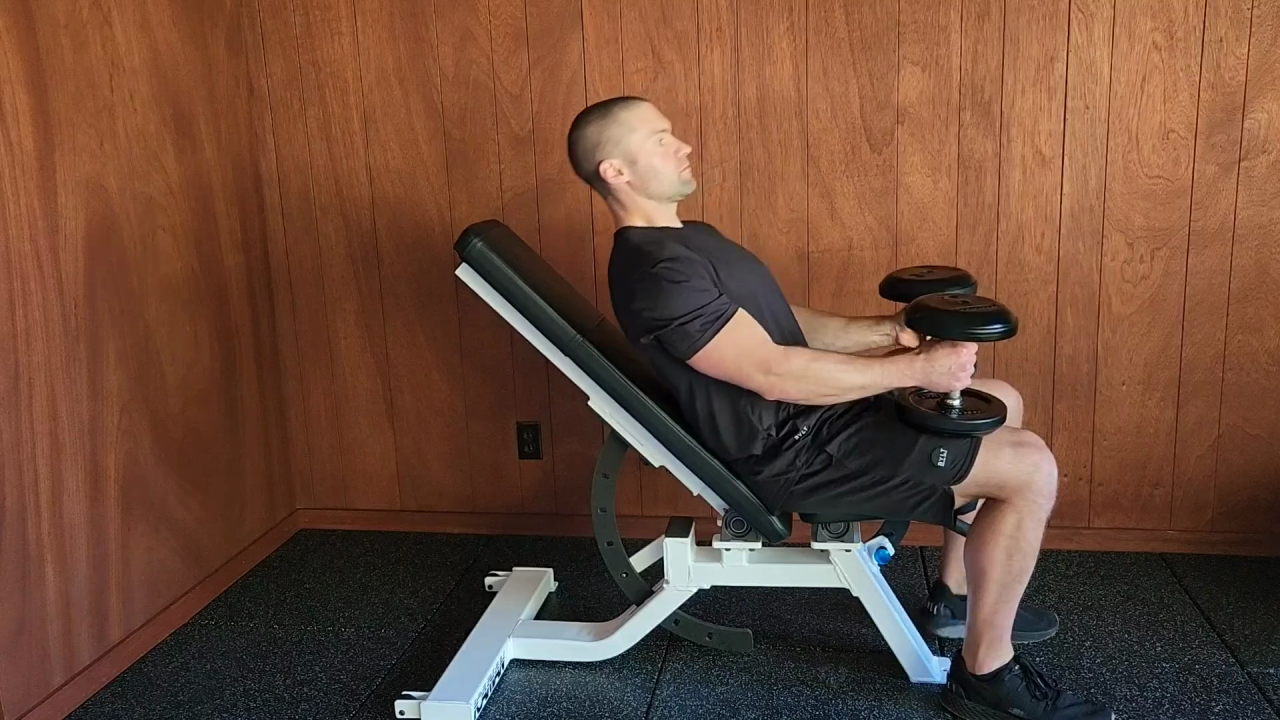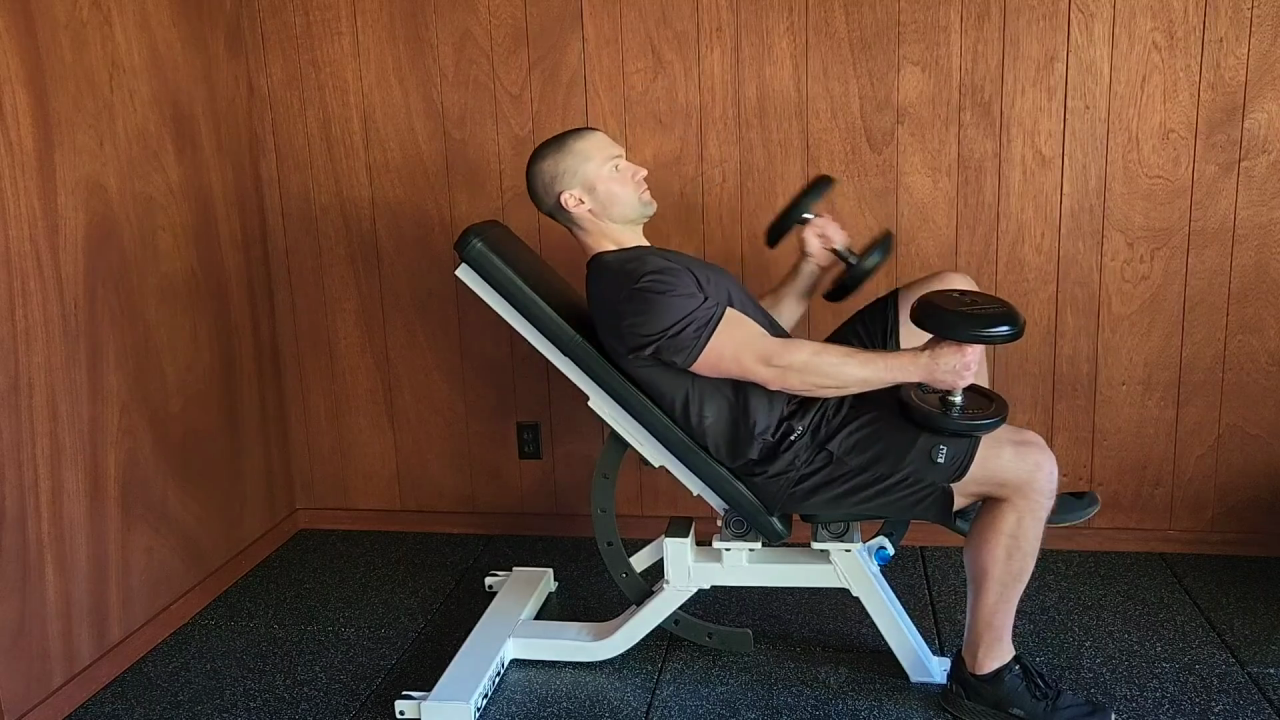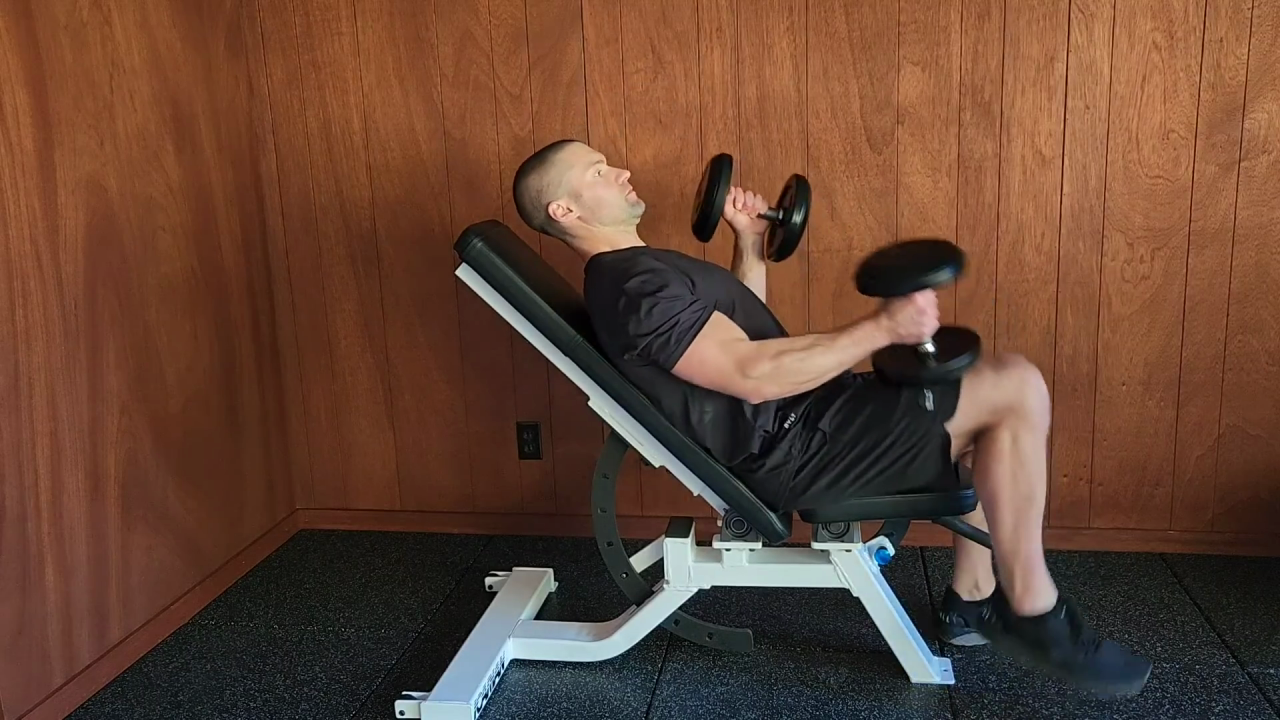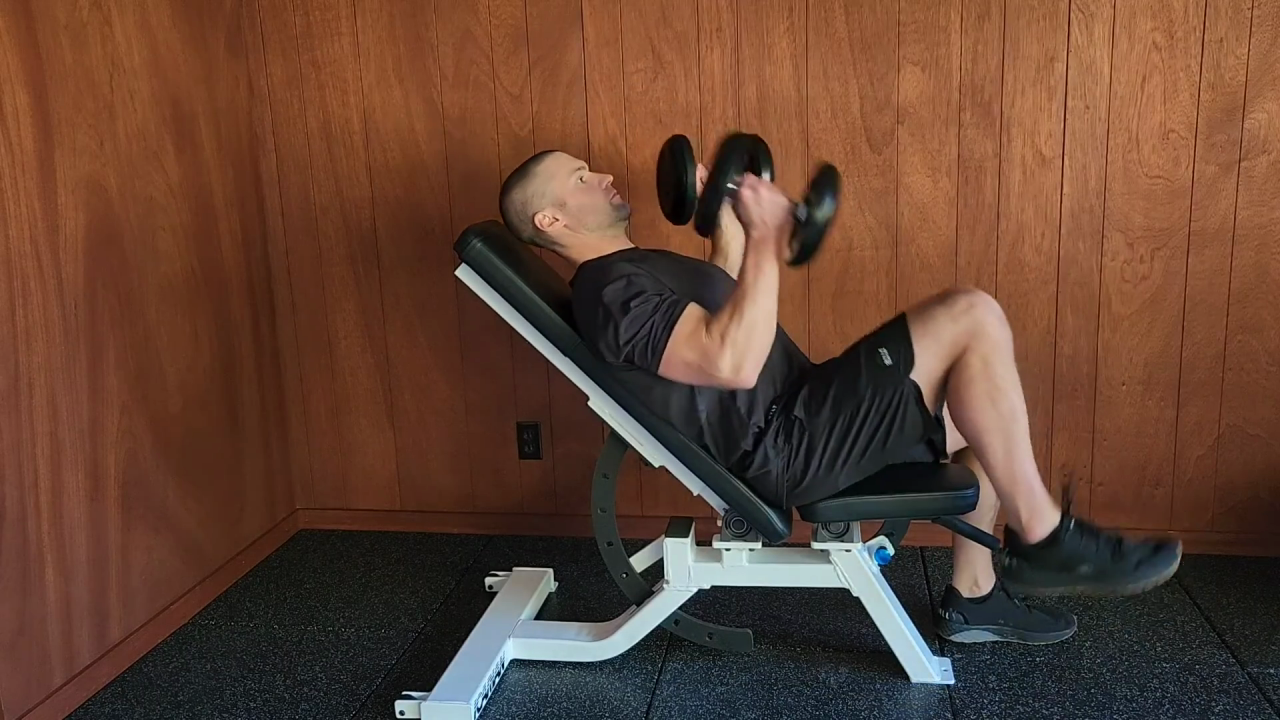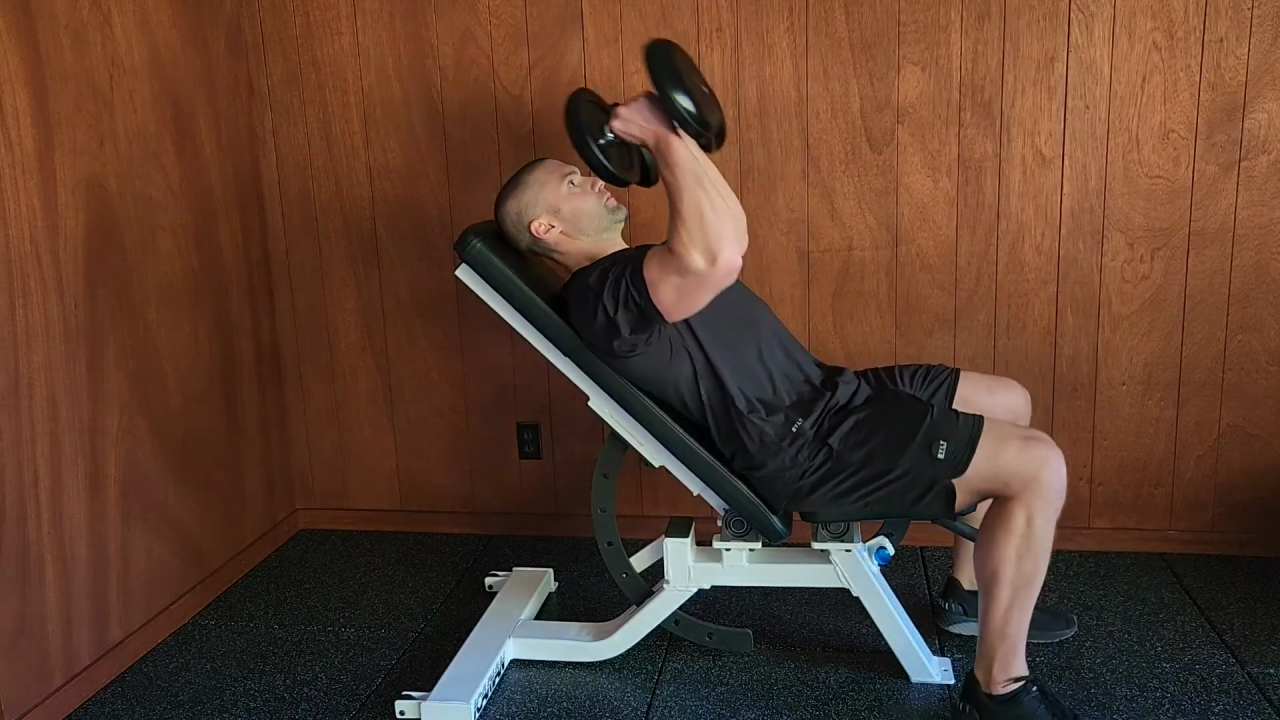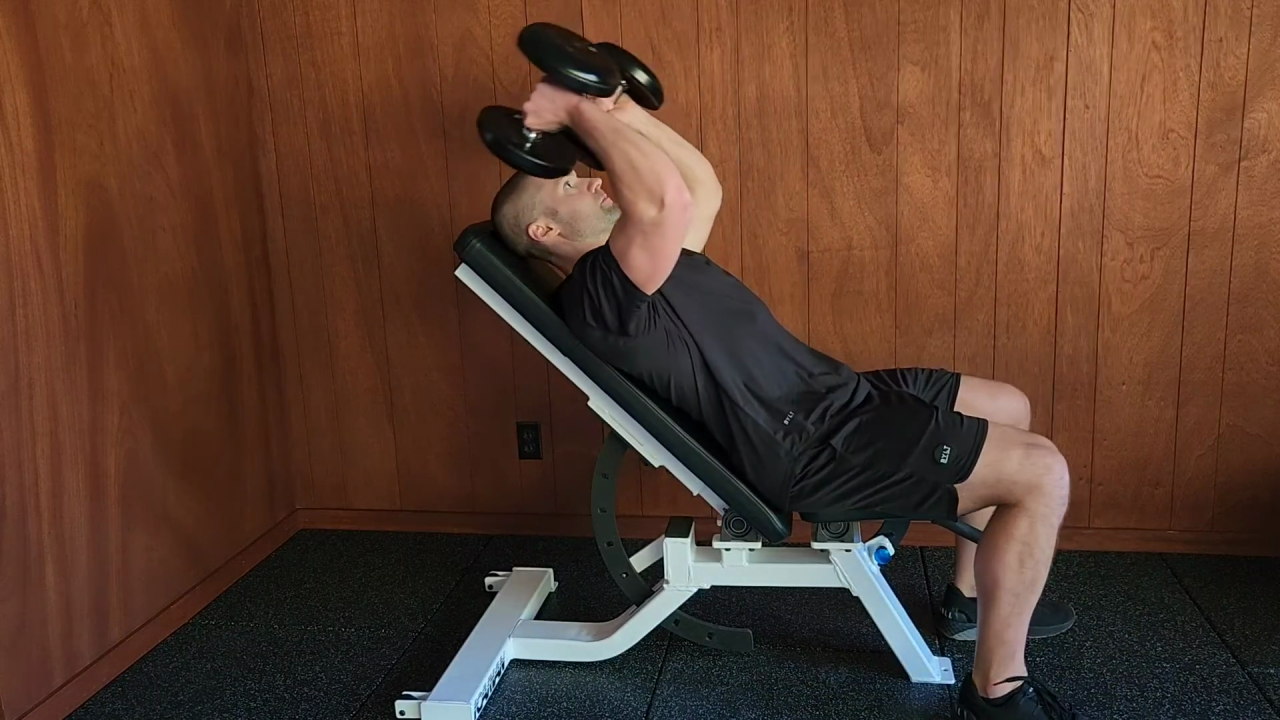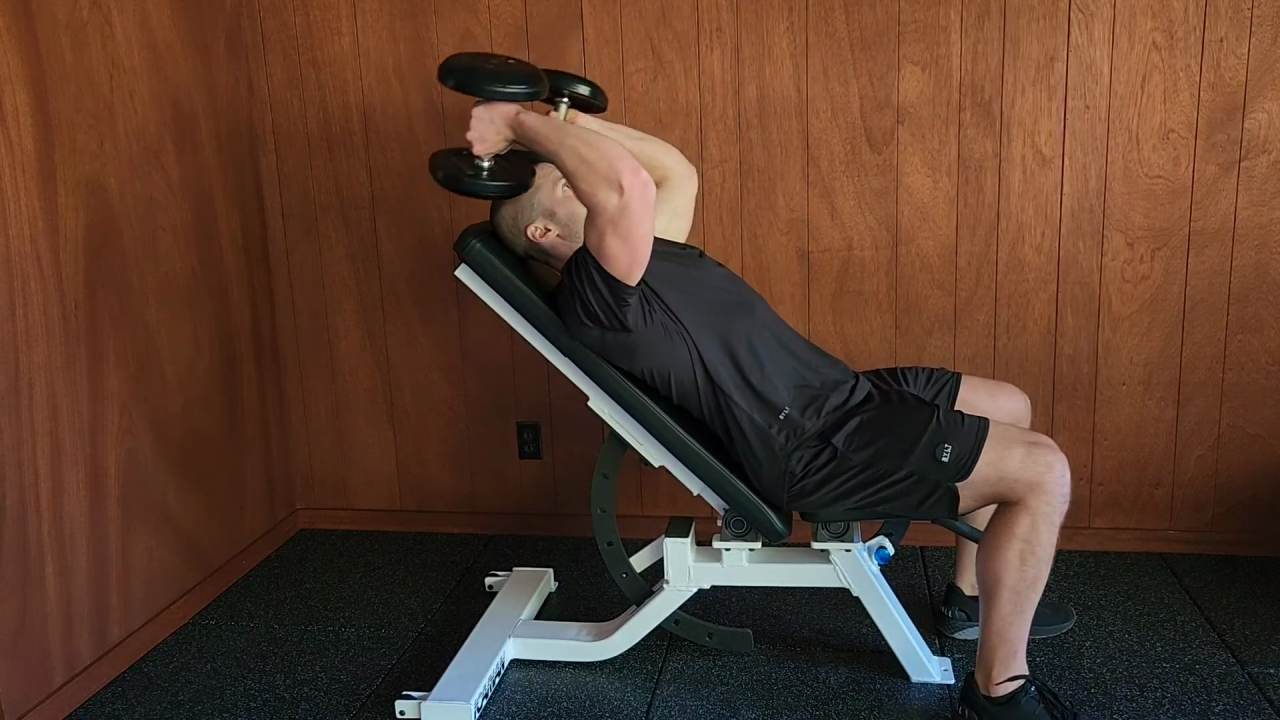
dt=0.3s
person 1, frame 1
left shoulder: (688, 240)
right shoulder: (655, 272)
left elbow: (784, 324)
right elbow: (772, 373)
left wrist: (886, 333)
right wrist: (915, 370)
left hip: (807, 415)
right hip: (793, 452)
left knee: (1000, 405)
right knee: (1029, 469)
left ankle: (957, 596)
person 1, frame 2
left shoulder: (643, 268)
right shoulder: (636, 291)
right elbow: (771, 365)
left wrist: (808, 268)
right wrist: (920, 365)
left hip: (799, 406)
right hip: (793, 450)
left knee: (954, 291)
right knee: (1031, 465)
left ankle: (1009, 516)
right ankle: (984, 672)
person 1, frame 3
left shoulder: (638, 271)
right shoulder: (631, 290)
right elbow: (755, 375)
left wrist: (749, 243)
right wrist: (884, 326)
left hip: (798, 418)
right hip: (791, 449)
left knee: (997, 398)
right knee: (1017, 391)
left ankle: (973, 598)
right ankle: (1032, 610)
person 1, frame 4
left shoulder: (633, 270)
right shoulder: (613, 297)
left elbow: (723, 315)
right elbow: (736, 364)
left wrist: (726, 218)
right wrist: (766, 238)
left hip: (798, 414)
right hip: (787, 445)
left knee: (986, 420)
right knee: (972, 315)
left ankle: (971, 600)
right ankle: (1042, 541)
person 1, frame 5
left shoulder: (624, 268)
right shoulder: (604, 294)
left elbow: (727, 235)
right elbow: (716, 256)
left wrist: (671, 137)
right wrist: (664, 138)
left hip: (824, 394)
right hip: (805, 447)
left knee: (1011, 405)
right knee: (1038, 468)
left ankle: (969, 592)
person 1, frame 6
left shoulder: (634, 260)
right shoulder: (599, 290)
left elbow: (702, 190)
right elbow: (667, 197)
left wrist: (619, 111)
right wrist: (577, 110)
left hip: (828, 396)
right hip: (812, 446)
left knee: (1009, 408)
right knee: (1041, 473)
left ankle: (972, 596)
person 1, frame 7
left shoulder: (630, 256)
right shoulder: (593, 290)
left elbow: (676, 175)
right elbow: (629, 185)
left wrist: (571, 124)
right wrist: (520, 122)
left hip: (832, 395)
right hip: (811, 446)
left knee: (1010, 407)
right knee: (1041, 471)
left ankle: (972, 595)
